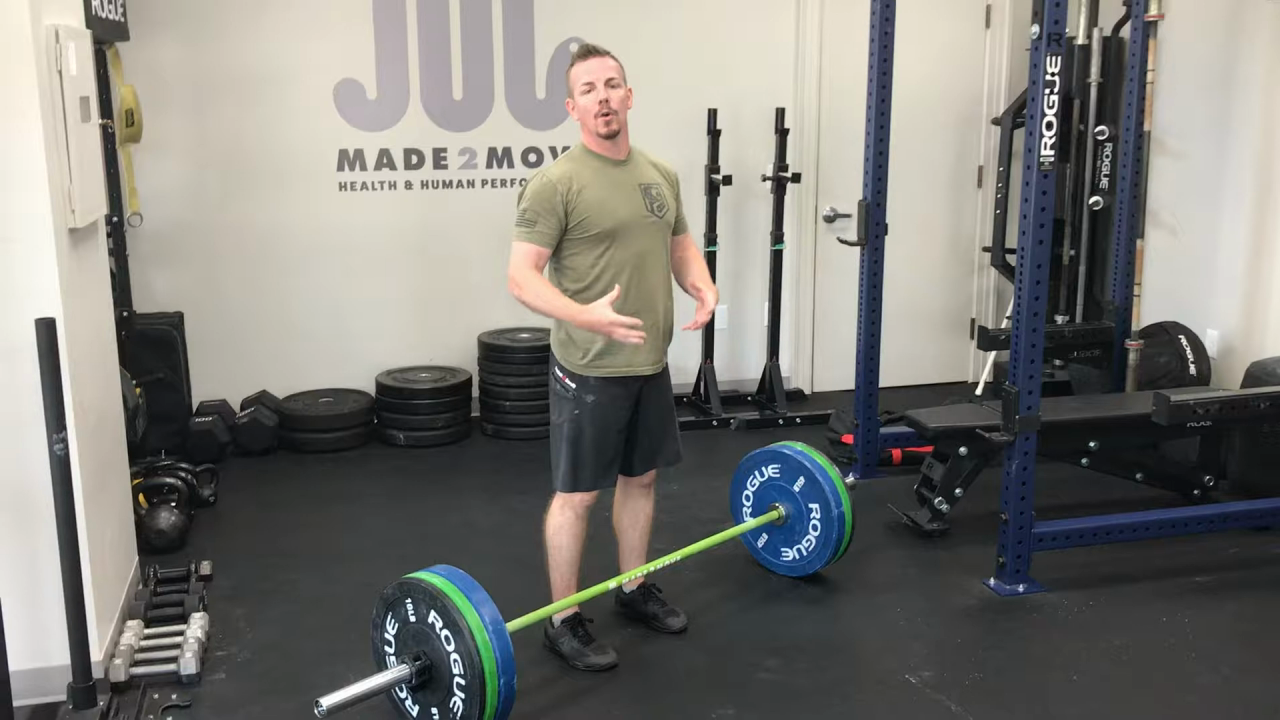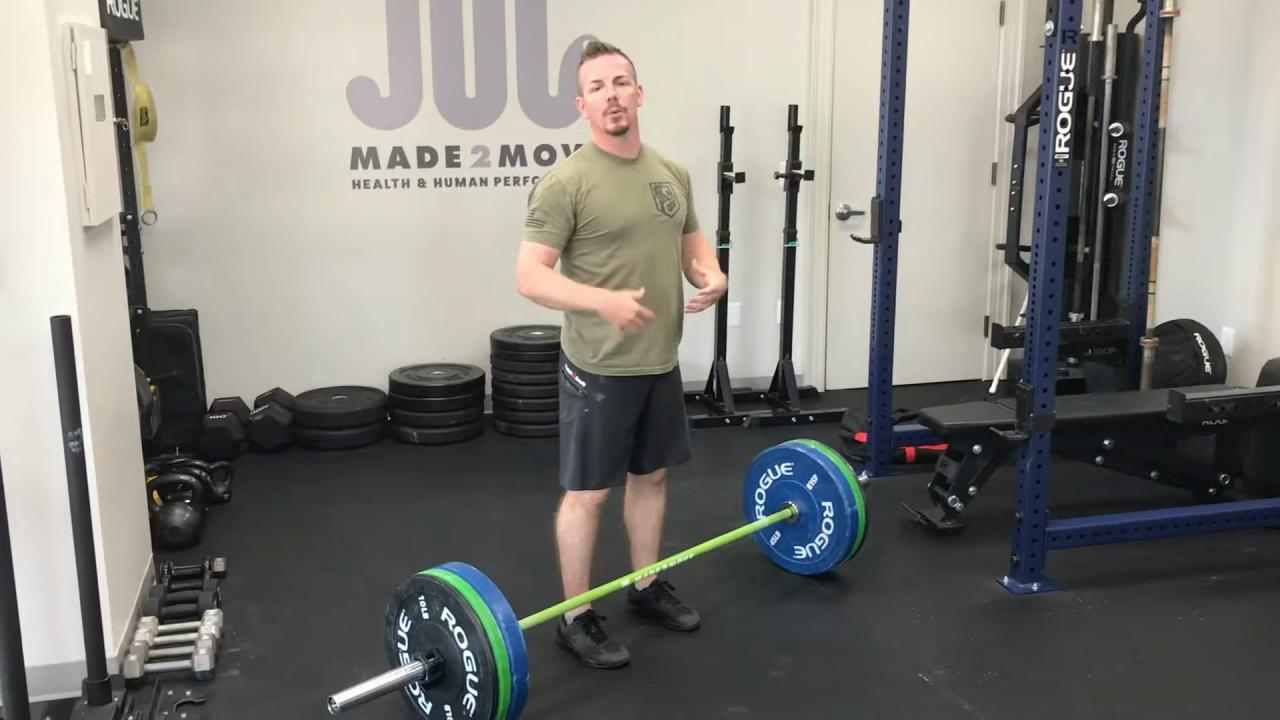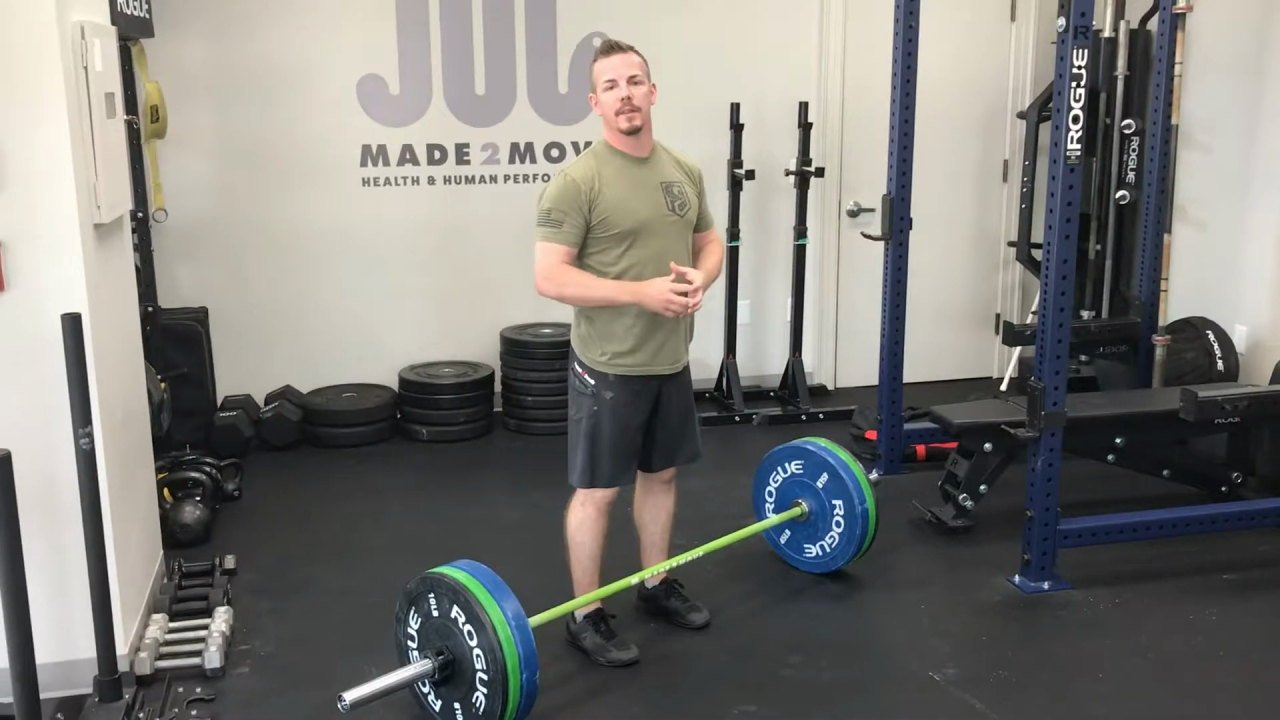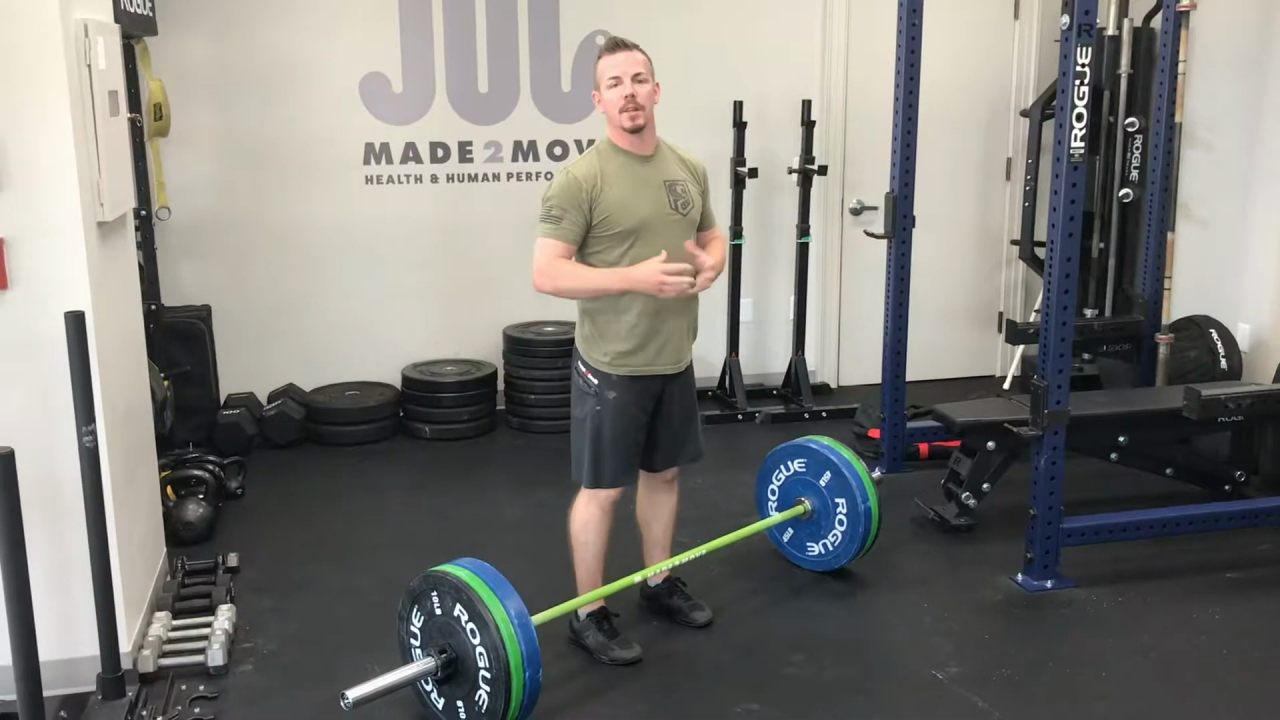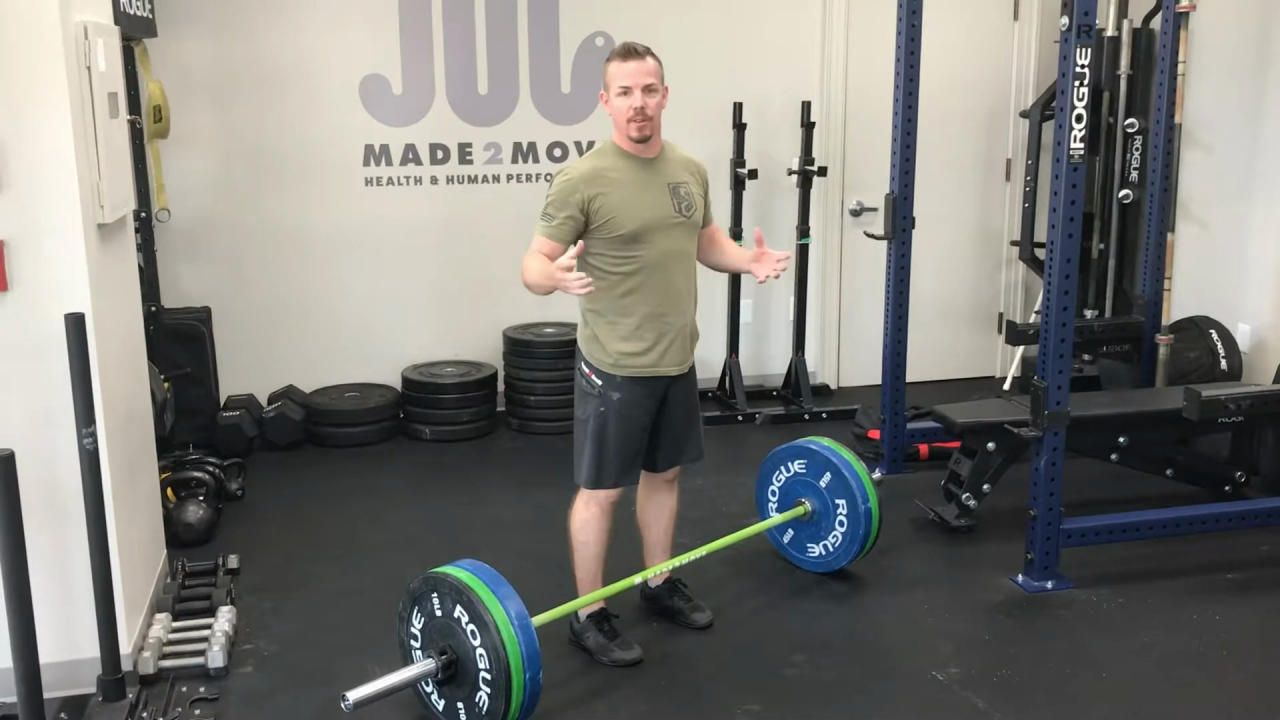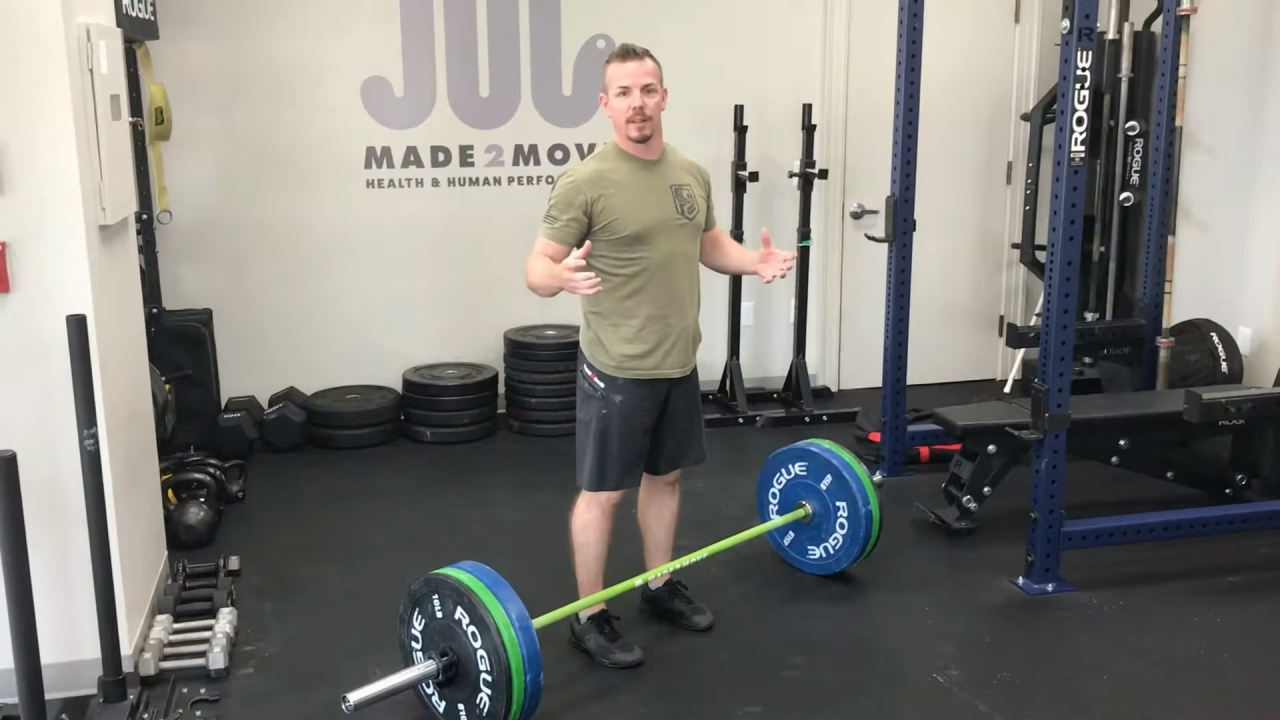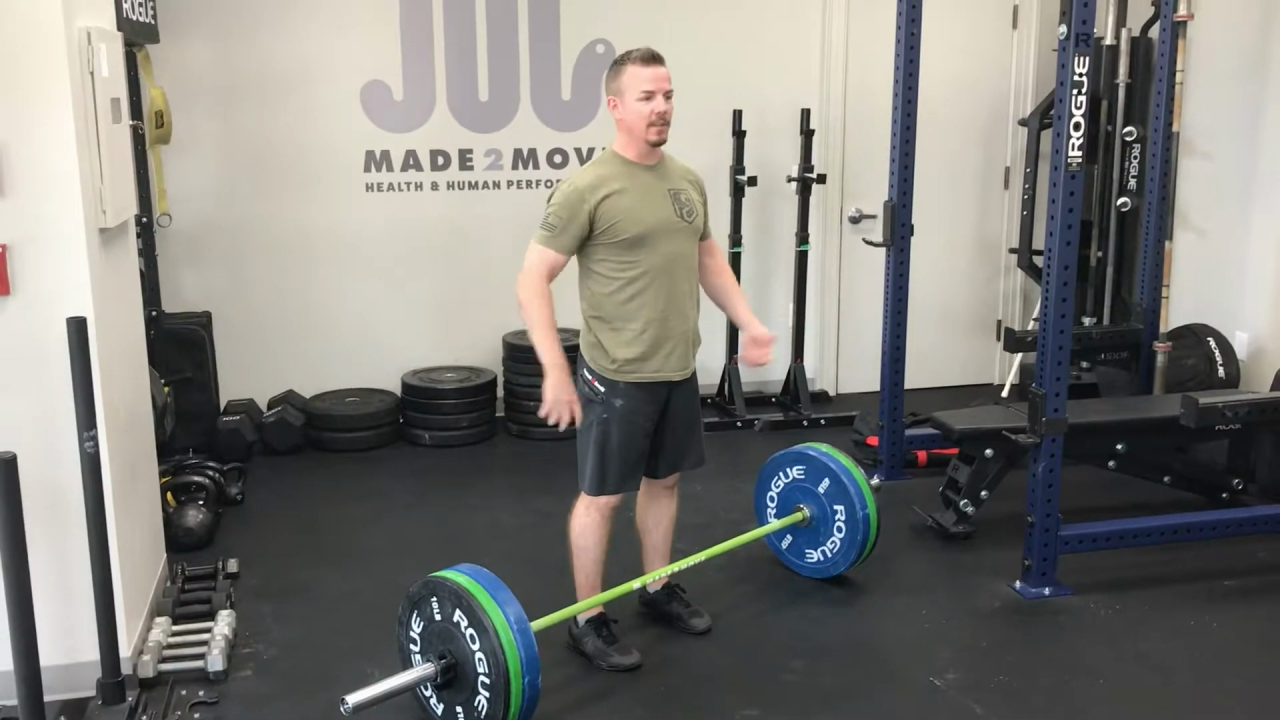
dt=0.5s
person 1, frame 1
left shoulder: (660, 175)
right shoulder: (556, 182)
left elbow: (680, 244)
right elbow: (521, 275)
left wrist: (702, 286)
right wrist: (582, 315)
left hip: (650, 363)
right hip: (589, 369)
left knee: (641, 478)
right knee: (577, 492)
left ankle: (634, 588)
right ankle: (563, 619)
person 1, frame 2
left shoulder: (672, 173)
right shoulder: (566, 182)
left elbow: (691, 241)
right elbow: (530, 275)
left wrist: (712, 274)
right wrist: (604, 301)
left hip: (661, 361)
right hip: (599, 367)
left knee: (651, 475)
right knee: (588, 491)
left ankle: (647, 586)
right ankle: (576, 617)
person 1, frame 3
left shoulder: (684, 171)
right shoulder: (578, 180)
left elbow: (708, 242)
right elbow: (549, 277)
left wrist: (702, 276)
right wrist: (640, 292)
left hip: (671, 360)
right hip: (609, 366)
left knee: (661, 474)
right knee: (598, 490)
left ankle: (656, 583)
right ankle: (585, 615)
person 1, frame 4
left shoulder: (688, 169)
right shoulder: (580, 178)
left elbow: (710, 240)
right elbow: (547, 273)
left wrist: (708, 269)
right wrist: (635, 278)
left hip: (675, 359)
right hip: (614, 365)
left knee: (663, 473)
right knee: (602, 489)
left ankle: (660, 584)
right ankle: (589, 614)
person 1, frame 5
left shoulder: (690, 170)
right shoulder: (583, 179)
left elbow: (705, 238)
right elbow: (534, 261)
left wrist: (749, 260)
right wrist: (556, 276)
left hip: (677, 359)
right hip: (615, 366)
left knee: (665, 473)
right knee: (601, 490)
left ankle: (660, 582)
right ankle: (589, 614)
person 1, frame 6
left shoulder: (691, 174)
right shoulder: (585, 183)
left elbow: (710, 242)
right elbow: (538, 264)
left wrist: (755, 261)
right wrist: (563, 276)
left hip: (679, 362)
right hip: (617, 369)
left knee: (665, 476)
right knee: (603, 492)
left ankle: (660, 585)
right ankle: (590, 616)
person 1, frame 7
left shoulder: (688, 180)
right shoulder: (587, 189)
left elbow: (708, 259)
right elbow: (534, 279)
left wrist: (749, 322)
right wrist: (554, 370)
left hip: (678, 369)
right hip: (619, 376)
left knee: (664, 481)
right knee: (602, 496)
left ankle: (658, 588)
right ankle: (587, 619)
